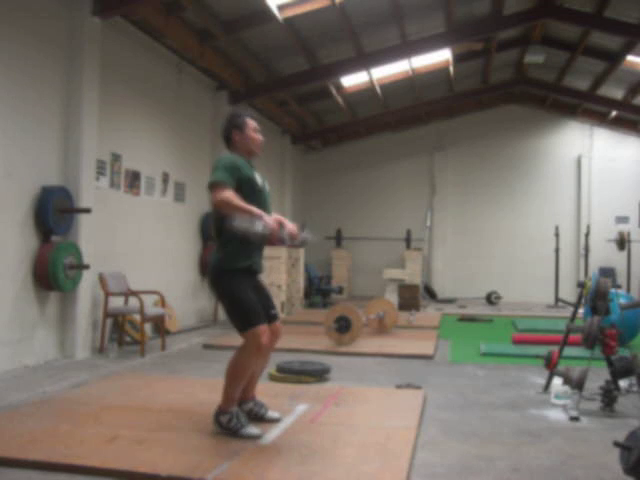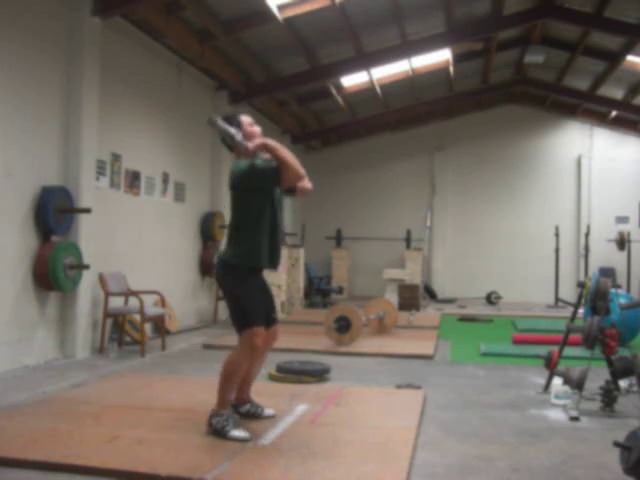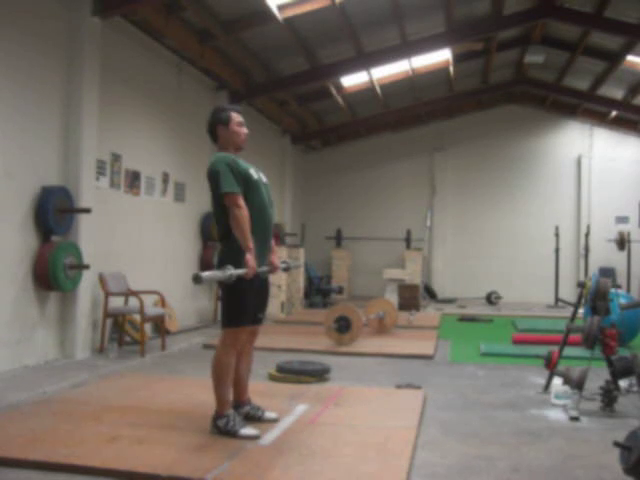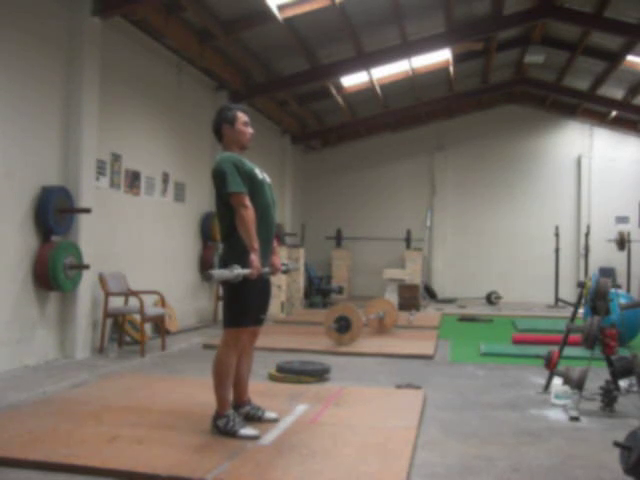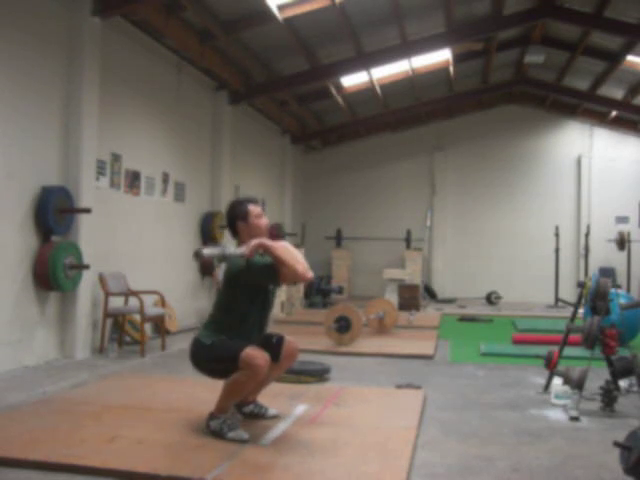
dt=1s
person 1, frame 1
left shoulder: (250, 170)
right shoulder: (229, 163)
left elbow: (263, 212)
right elbow: (219, 198)
left wrist: (283, 223)
right wrist: (261, 215)
left hip: (246, 270)
right hip: (228, 270)
left knee: (271, 336)
right knee: (259, 339)
left ankle: (247, 401)
right ankle: (227, 411)
person 1, frame 2
left shoulder: (260, 167)
right shoulder: (246, 169)
left elbow: (304, 185)
right elbow: (296, 173)
left wrist: (270, 149)
right wrist: (269, 145)
left hip: (251, 267)
right hip: (237, 268)
left knee: (268, 336)
right knee: (252, 340)
left ankle: (242, 401)
right ankle: (220, 414)
person 1, frame 3
left shoulder: (245, 166)
right shoulder: (222, 163)
right elbow: (237, 207)
left wrist: (271, 251)
right wrist: (247, 252)
left hip: (257, 264)
right hip: (239, 264)
left knee: (249, 337)
right knee: (232, 338)
left ankle: (242, 403)
right ankle: (223, 415)
person 1, frame 4
left shoulder: (247, 165)
right shoulder: (228, 163)
right elbow: (243, 208)
left wrist: (273, 253)
right wrist: (252, 253)
left hip: (259, 264)
right hip: (242, 264)
left knee: (249, 338)
right knee: (234, 339)
left ankle: (242, 404)
right ankle: (223, 415)
person 1, frame 5
left shoulder: (259, 260)
right shoulder: (245, 264)
left elbow: (305, 273)
right elbow: (301, 275)
left wrist: (282, 248)
right wrist: (269, 246)
right hip: (211, 347)
left knee: (289, 350)
right knee: (259, 362)
left ankle: (245, 401)
right ankle: (218, 416)
